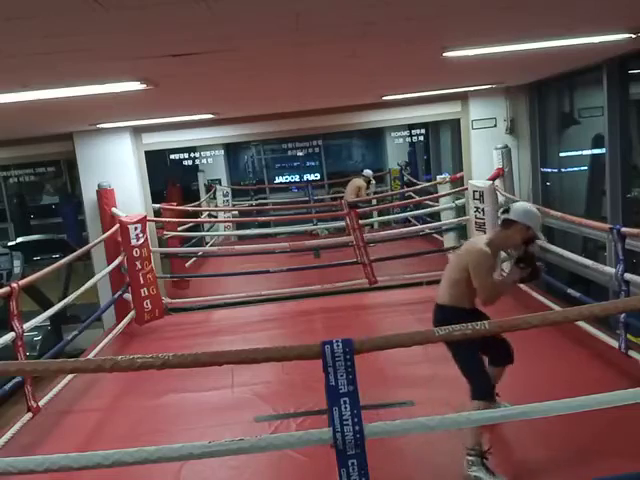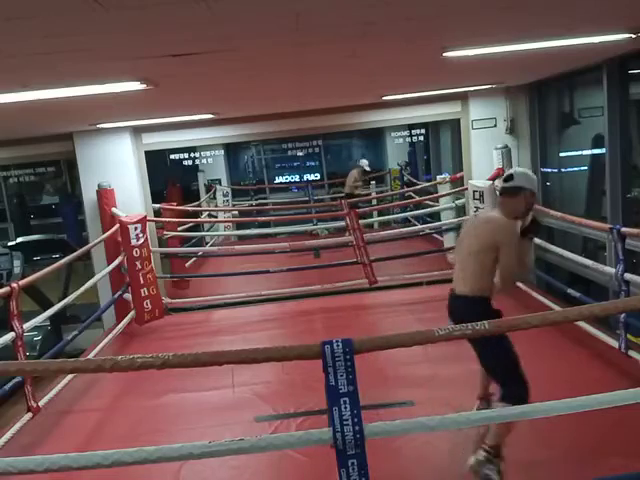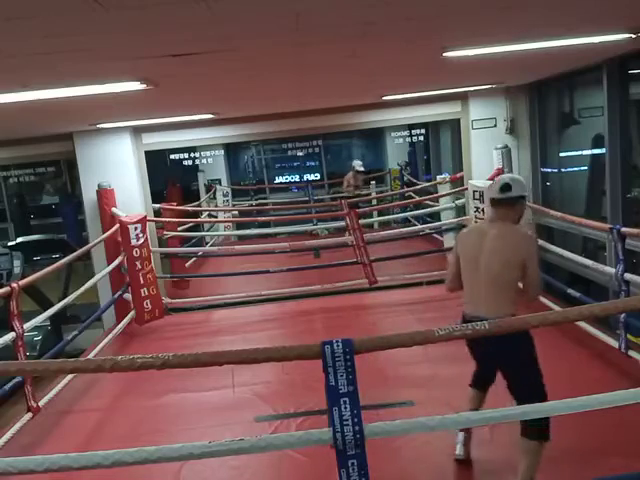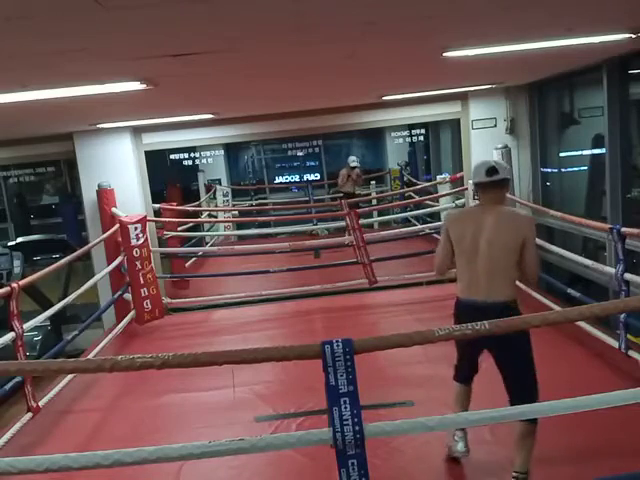
dt=0.2s
person 1, frame 1
left shoulder: (487, 246)
right shoulder: (481, 254)
left elbow: (485, 286)
right elbow: (486, 299)
left wrist: (514, 275)
right wrist: (516, 276)
left hip: (463, 312)
right hip: (451, 317)
left knee: (504, 353)
right knee: (480, 381)
left ankle: (488, 397)
person 1, frame 2
left shoulder: (476, 219)
right shoulder: (507, 227)
right elbow: (509, 280)
right wrist: (524, 244)
left hip: (459, 303)
right hip: (476, 308)
left knee: (493, 356)
right knee: (516, 388)
left ankle: (483, 402)
person 1, frame 3
left shoulder: (465, 236)
right shoulder: (524, 240)
left elbow: (451, 284)
right elbow: (534, 292)
left hip: (472, 327)
right hip: (507, 331)
left knee: (483, 375)
left ankle: (463, 439)
person 1, frame 4
left shoulder: (454, 221)
right shoulder: (523, 222)
left elbow: (440, 268)
right elbow: (531, 276)
left hip: (466, 313)
right hip: (504, 316)
left knee: (464, 372)
right knee: (525, 397)
left ankle: (459, 437)
